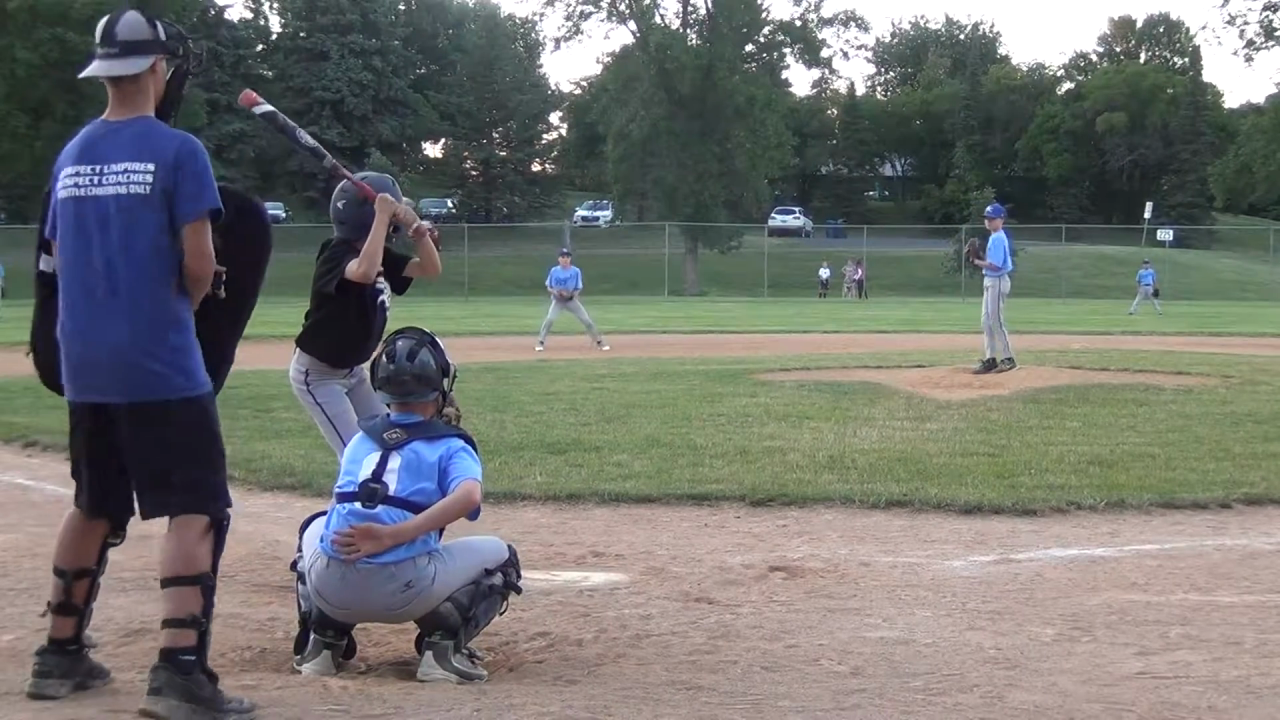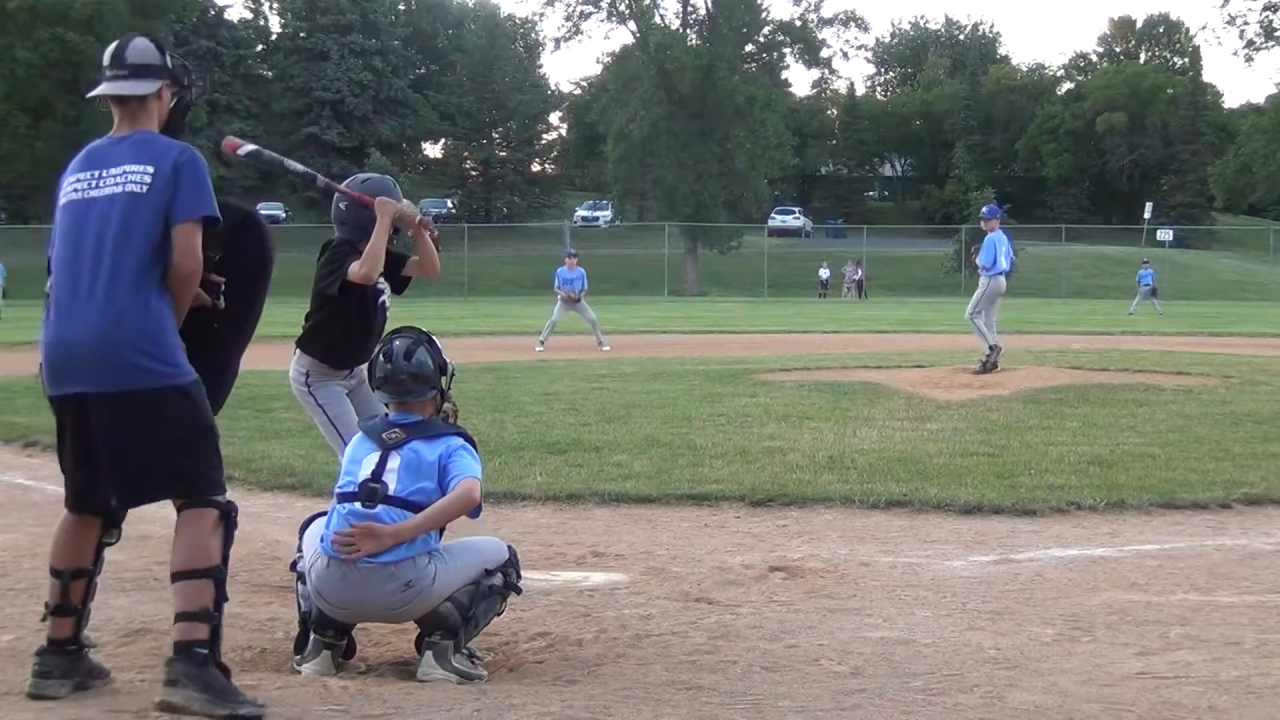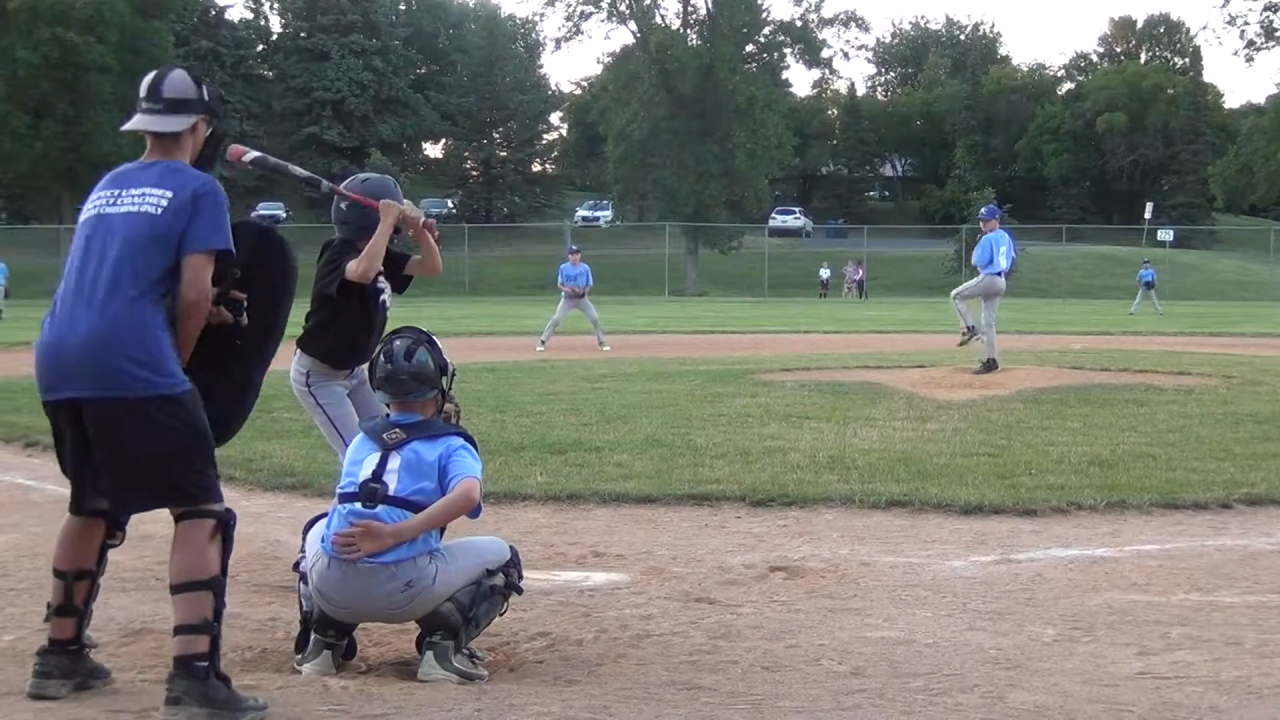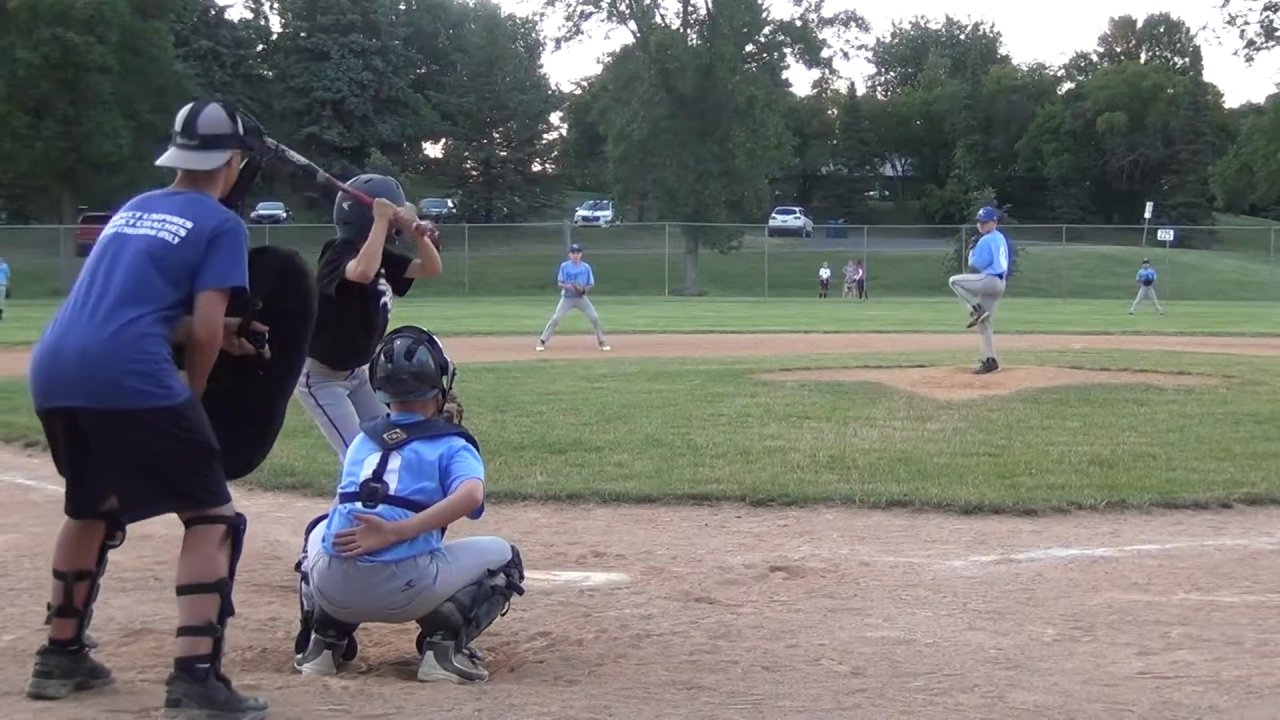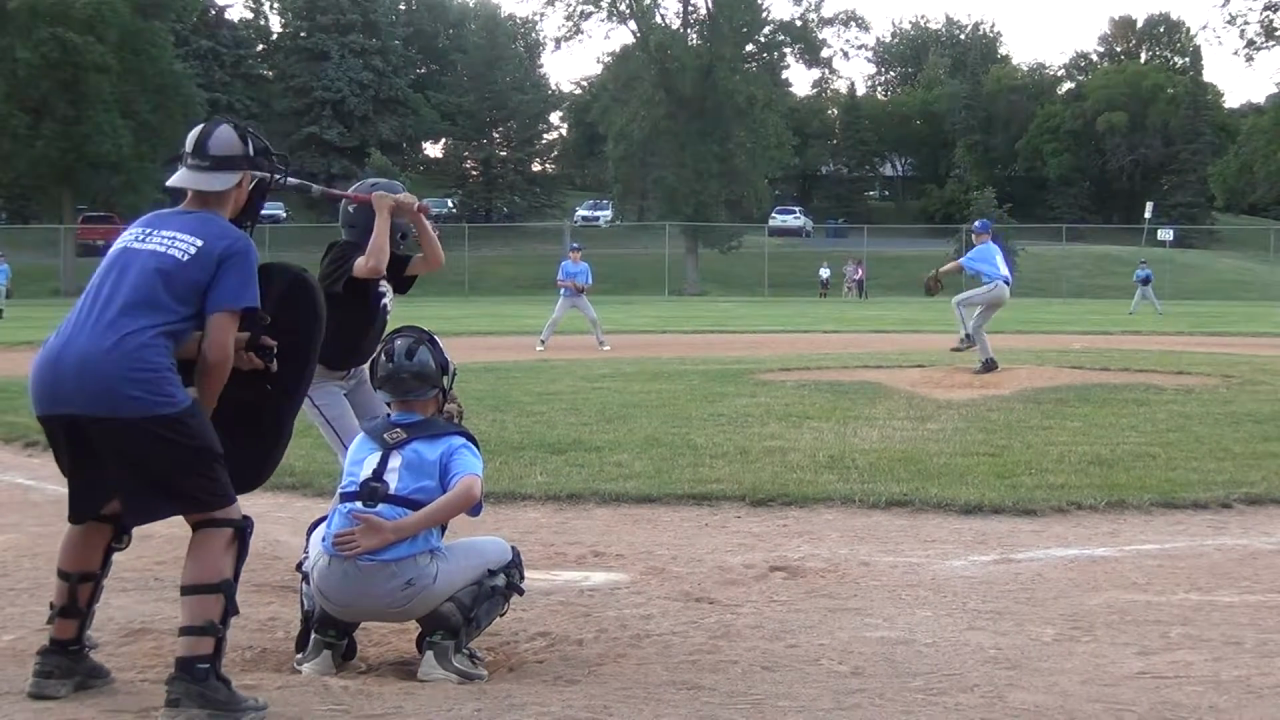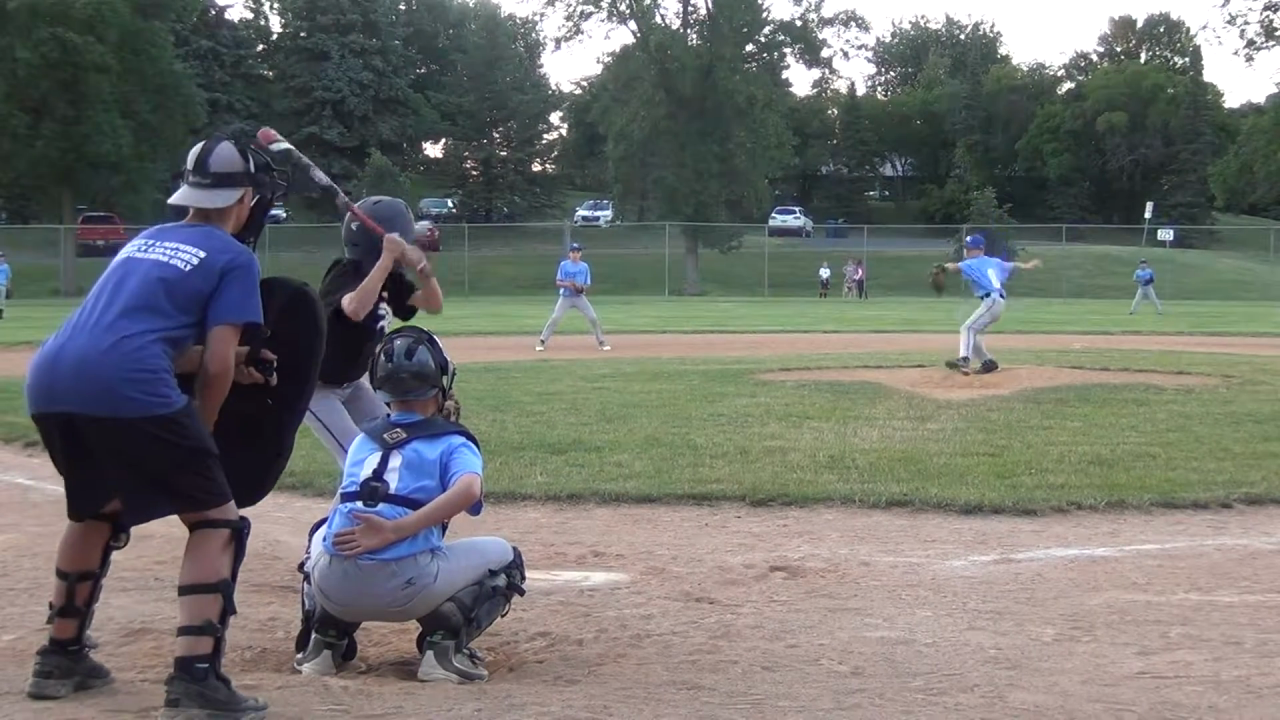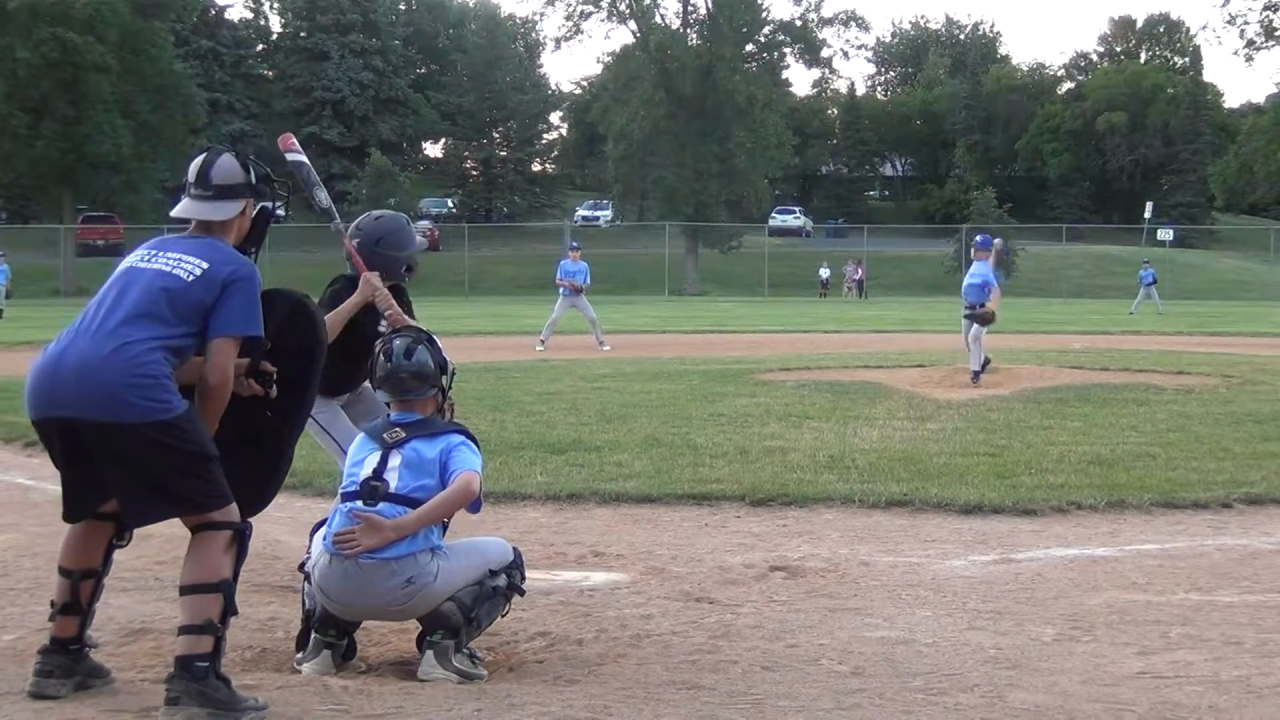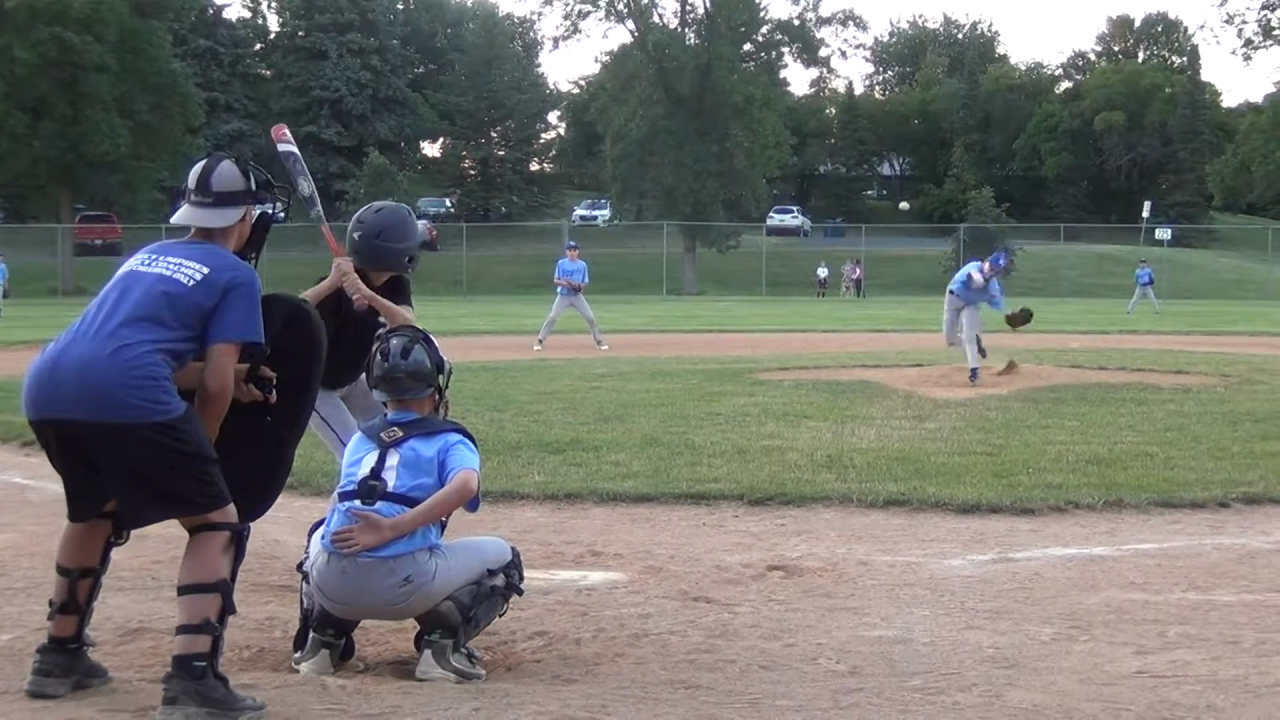
dt=0.2s
person 1, frame 1
left shoulder: (70, 154)
right shoulder: (178, 150)
left elbow: (63, 258)
right elbow: (198, 262)
left hip: (84, 362)
right hip: (160, 365)
left knee: (95, 506)
right knee: (197, 511)
left ankle: (59, 655)
person 1, frame 2
left shoulder: (76, 167)
right shoulder: (177, 158)
right elbow: (187, 262)
left hip: (64, 357)
right hip: (139, 358)
left knee: (88, 504)
right knee: (203, 502)
left ankle: (59, 656)
right ankle: (194, 664)
person 1, frame 3
left shoulder: (106, 185)
right shoulder: (200, 188)
right elbow: (193, 293)
left wrist: (193, 311)
right wrist: (177, 357)
left hip: (58, 361)
right hip: (130, 364)
left knee: (93, 505)
right knee: (201, 512)
left ankle: (60, 656)
person 1, frame 4
left shoulder: (130, 210)
right shoulder: (221, 223)
right elbow: (205, 328)
left wrist: (214, 334)
right wrist: (188, 395)
left hip: (53, 371)
right hip: (128, 376)
left knee: (94, 507)
right knee: (212, 517)
left ankle: (60, 656)
person 1, frame 5
left shoulder: (140, 227)
right shoulder: (232, 243)
right elbow: (216, 353)
left wrist: (224, 347)
right wrist: (197, 419)
left hip: (53, 379)
right hip: (130, 385)
left knee: (99, 509)
right knee: (220, 519)
left ankle: (61, 656)
person 1, frame 6
left shoulder: (144, 240)
right shoulder: (233, 257)
right elbow: (217, 365)
left wrist: (221, 358)
right wrist: (198, 433)
left hip: (49, 382)
right hip: (126, 388)
left knee: (98, 509)
right knee: (217, 521)
left ankle: (61, 657)
person 1, frame 7
left shoulder: (147, 252)
right shoulder: (235, 269)
right elbow: (217, 376)
left wrist: (219, 372)
right wrist: (199, 444)
left hip: (49, 387)
right hip: (127, 395)
left knee: (100, 509)
right knee: (219, 522)
left ankle: (61, 656)
person 1, frame 8
left shoulder: (146, 255)
right shoulder: (235, 274)
right elbow: (217, 382)
left wrist: (221, 377)
right wrist: (199, 449)
left hip: (47, 388)
right hip: (126, 396)
left knee: (98, 509)
right knee: (217, 523)
left ankle: (59, 655)
person 2, frame 1
left shoulder: (361, 439)
right shoulder: (451, 446)
right elbow: (469, 496)
right wrist: (392, 536)
left hip: (330, 588)
right hip: (403, 590)
left knee: (316, 527)
right knee: (500, 555)
left ankle: (322, 641)
right ankle: (443, 646)
person 2, frame 2
left shoulder: (360, 439)
right shoulder: (450, 444)
right elbow: (468, 494)
right wrist: (393, 536)
left hip: (330, 590)
right hip: (403, 591)
left knee: (317, 527)
right knee: (501, 557)
left ankle: (321, 642)
right ankle: (443, 645)
person 2, frame 3
left shoulder: (361, 440)
right shoulder: (450, 444)
right elbow: (467, 495)
right wrist: (392, 536)
left hip: (331, 588)
right hip: (403, 590)
left knee: (320, 528)
right knee: (502, 556)
left ankle: (323, 641)
right ankle: (444, 645)
person 2, frame 4
left shoulder: (362, 439)
right shoulder: (451, 444)
right elbow: (471, 495)
right wrist: (394, 533)
left hip: (332, 588)
right hip: (405, 590)
left knee: (322, 529)
right knee: (504, 556)
left ankle: (324, 641)
right ankle: (445, 646)
person 2, frame 5
left shoulder: (363, 439)
right shoulder: (452, 443)
right elbow: (469, 492)
right wrist: (393, 531)
left hip: (332, 587)
right hip: (405, 587)
left knee: (322, 530)
right knee: (503, 556)
left ankle: (323, 641)
right ankle: (444, 646)
person 2, frame 6
left shoulder: (363, 440)
right shoulder: (453, 442)
right elbow: (468, 490)
right wrist: (394, 531)
left hip: (333, 587)
right hip: (406, 587)
left knee: (324, 532)
right knee: (504, 558)
left ankle: (324, 641)
right ankle: (444, 646)
person 2, frame 7
left shoulder: (363, 439)
right shoulder: (452, 441)
right elbow: (467, 487)
right wrist: (394, 530)
left hip: (333, 586)
right hip: (406, 586)
left knee: (324, 534)
right knee: (505, 558)
left ankle: (324, 641)
right ankle: (444, 647)
person 2, frame 8
left shoulder: (360, 439)
right shoulder: (450, 440)
right elbow: (465, 485)
right wrist: (392, 529)
left hip: (332, 585)
right hip: (405, 585)
left knee: (323, 533)
right knee: (503, 558)
left ankle: (323, 641)
right ankle: (443, 646)
person 3, frame 1
left shoulder: (382, 256)
right shoulder: (337, 255)
left elbow: (431, 269)
right elbow: (365, 272)
left wrist: (416, 228)
right wrist: (382, 217)
left hip: (352, 370)
right hip: (316, 373)
person 3, frame 2
left shoulder: (381, 255)
right shoulder: (339, 255)
left elbow: (430, 269)
right elbow: (367, 274)
left wrist: (416, 227)
right wrist: (385, 220)
left hip: (352, 371)
right hip: (317, 375)
person 3, frame 3
left shoulder: (382, 256)
right shoulder: (339, 255)
left elbow: (432, 266)
right elbow: (364, 272)
left wrist: (419, 227)
right wrist: (387, 222)
left hip: (353, 371)
right hip: (317, 375)
person 3, frame 4
left shoulder: (381, 257)
right shoulder: (339, 255)
left elbow: (432, 269)
right elbow: (364, 272)
left wrist: (415, 229)
right wrist: (381, 219)
left hip: (355, 372)
right hip: (318, 375)
person 3, frame 5
left shoulder: (386, 258)
right shoulder: (343, 256)
left elbow: (435, 261)
right elbow: (373, 267)
left wrist: (416, 215)
right wrist: (384, 213)
left hip: (353, 373)
right hip: (319, 377)
person 3, frame 6
left shoulder: (393, 280)
right shoulder: (345, 274)
left elbow: (434, 304)
right elbow: (356, 310)
left wrist: (423, 269)
right wrist: (386, 259)
left hip: (352, 383)
right hip: (314, 387)
person 3, frame 7
left shoulder: (394, 292)
right shoulder: (344, 289)
left wrist: (394, 312)
right wrist: (358, 298)
left hip: (353, 388)
right hip: (314, 395)
person 3, frame 8
left shoulder: (397, 284)
right shoulder: (341, 287)
left elbow: (406, 322)
left wrist: (367, 294)
right wrist: (330, 283)
left hip: (352, 379)
